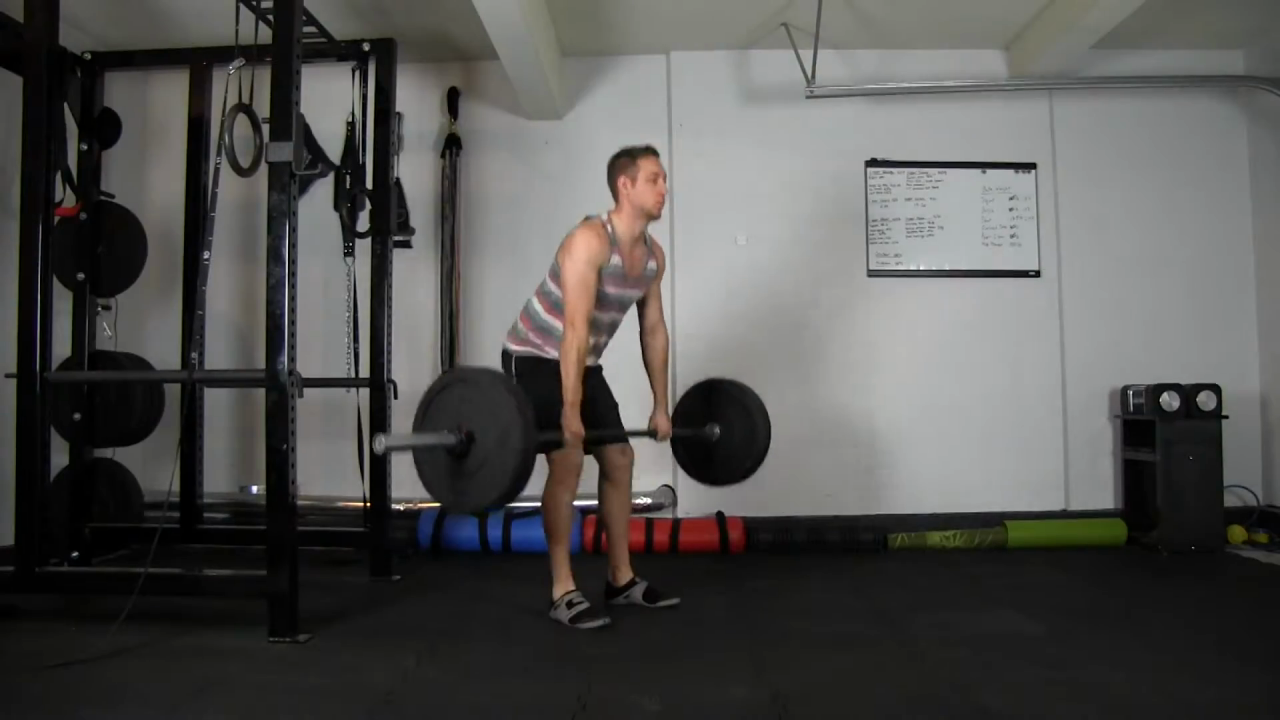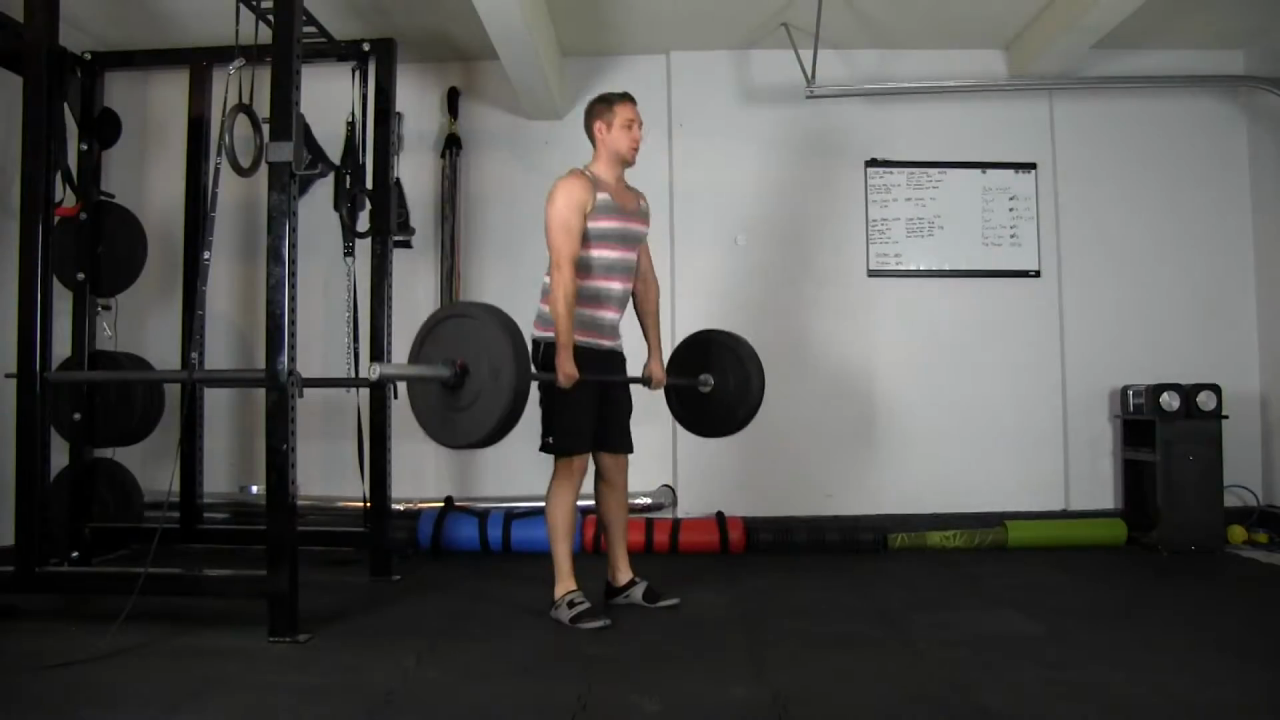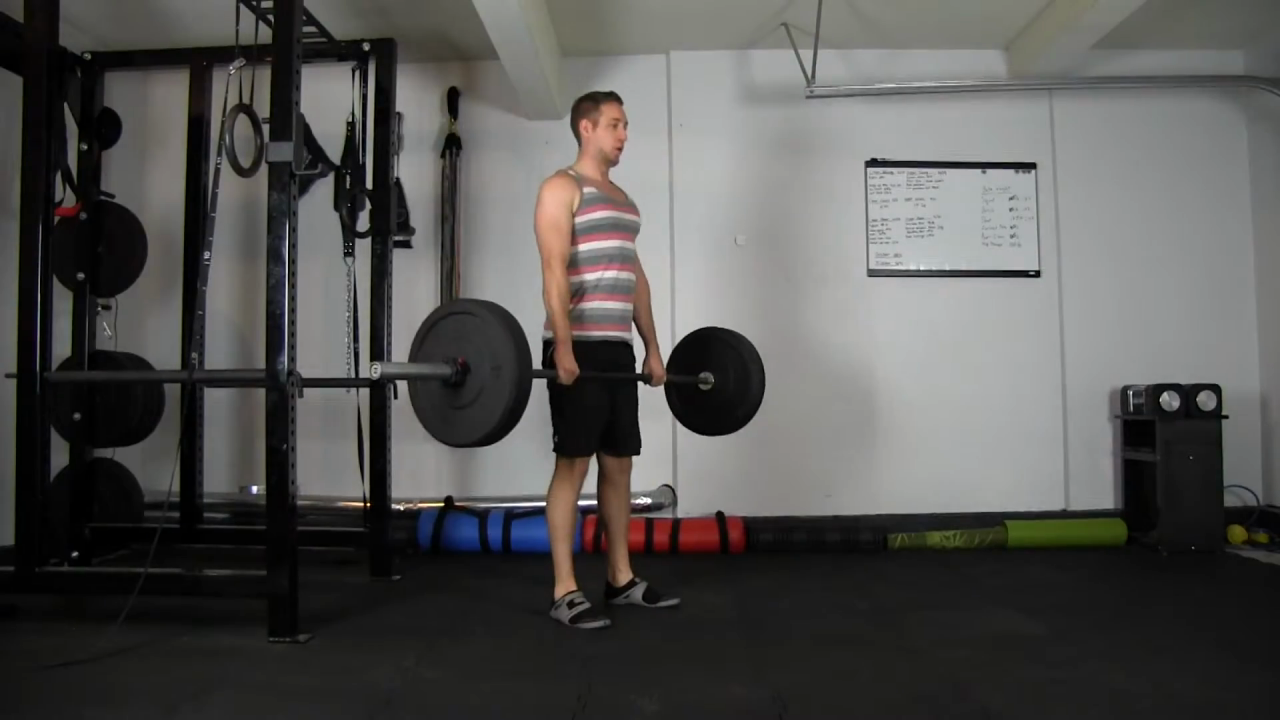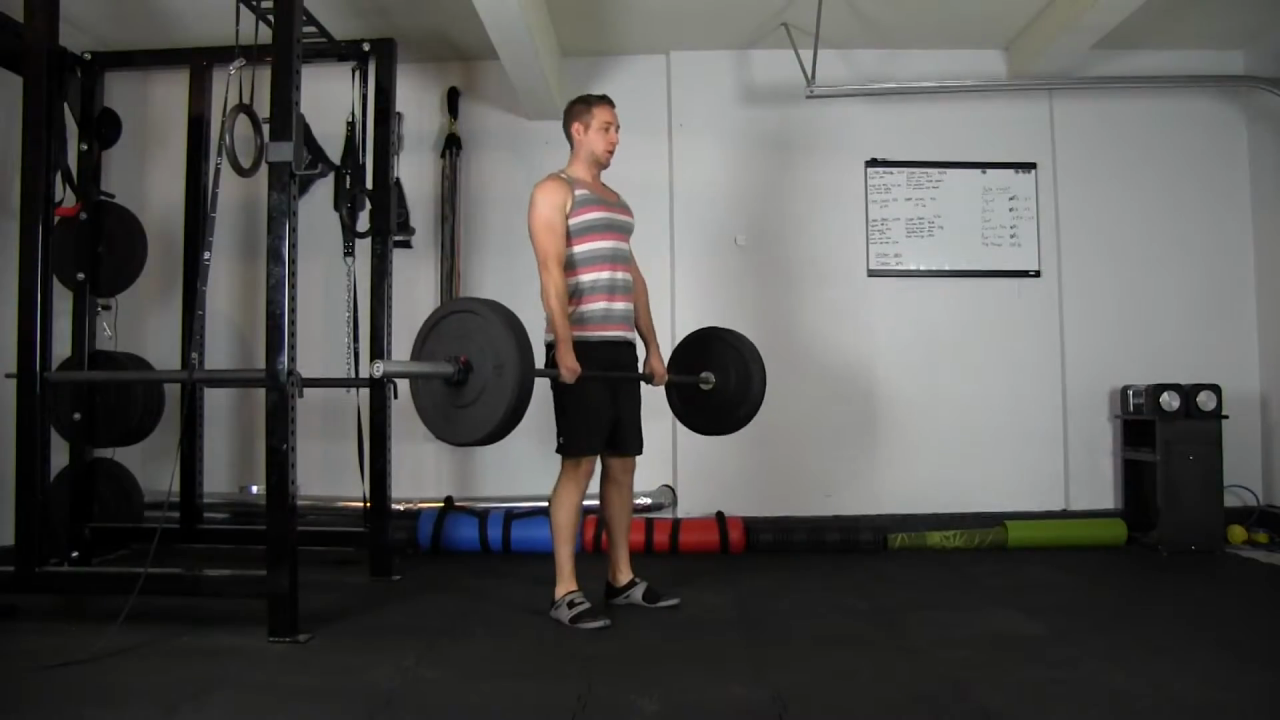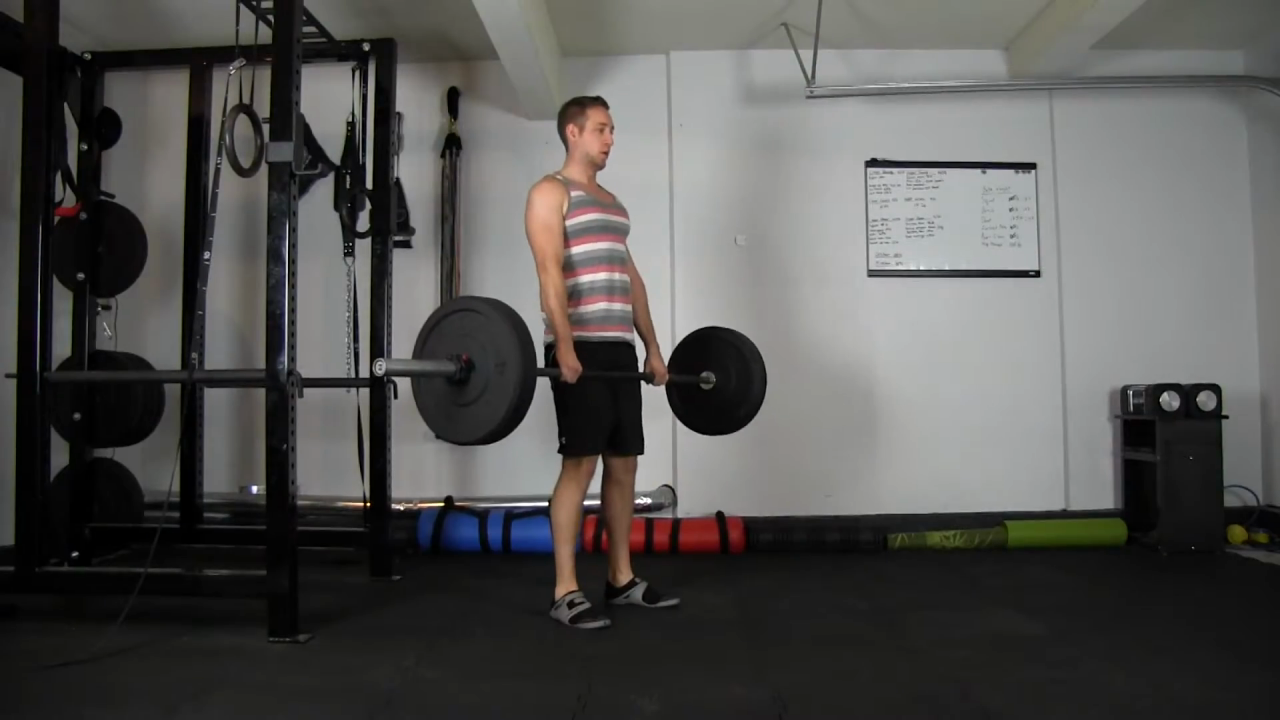
dt=0.2s
person 1, frame 1
left shoulder: (653, 254)
right shoulder: (590, 240)
left elbow: (654, 330)
right elbow: (576, 323)
left wrist: (661, 406)
right wrist: (570, 412)
left hip: (584, 363)
right hip: (535, 357)
left knee: (620, 458)
right knee: (567, 461)
left ankle: (622, 580)
right ankle: (564, 592)
person 1, frame 2
left shoulder: (637, 200)
right shoulder: (575, 188)
left elbow: (645, 279)
right elbow: (563, 272)
left wrist: (655, 352)
right wrist: (563, 351)
left hip: (608, 349)
right hip: (565, 347)
left knee: (615, 464)
right knee: (571, 464)
left ankle: (621, 579)
right ankle: (565, 593)
person 1, frame 3
left shoulder: (622, 198)
right shoulder: (562, 187)
right elbow: (555, 271)
left wrist: (652, 348)
right wrist: (563, 346)
left hip: (618, 348)
right hip: (578, 347)
left knee: (619, 464)
right knee: (573, 464)
left ankle: (621, 579)
right ankle: (564, 593)
person 1, frame 4
left shoulder: (615, 200)
right shoulder: (554, 191)
right elbow: (552, 274)
left wrist: (652, 347)
right wrist: (564, 347)
left hip: (619, 348)
right hip: (580, 347)
left knee: (622, 464)
right knee: (579, 464)
left ankle: (622, 579)
right ankle: (565, 593)
person 1, frame 5
left shoulder: (611, 201)
right shoulder: (551, 193)
right elbow: (550, 274)
left wrist: (652, 347)
right wrist: (565, 346)
left hip: (620, 348)
right hip: (581, 348)
left knee: (623, 462)
right knee: (580, 464)
left ankle: (622, 578)
right ankle: (566, 592)
